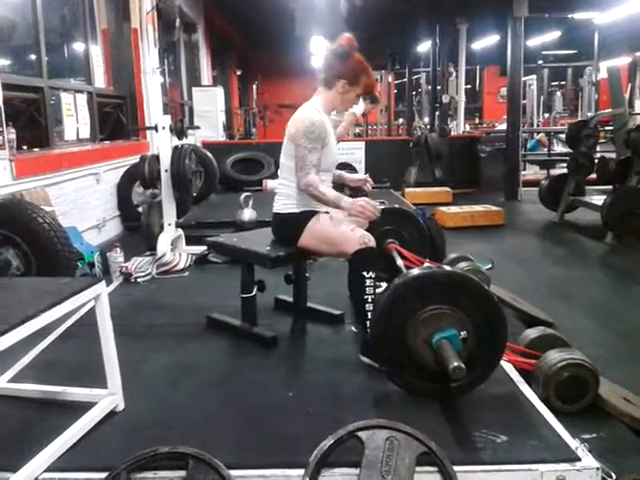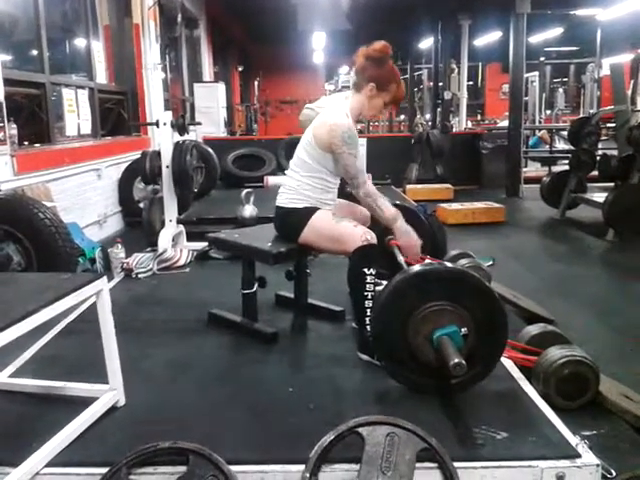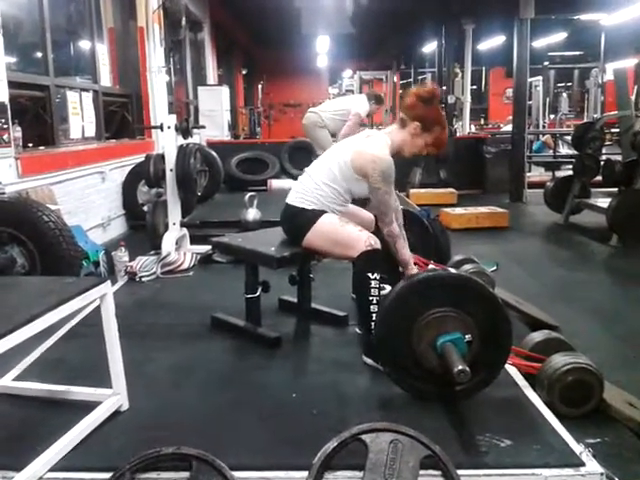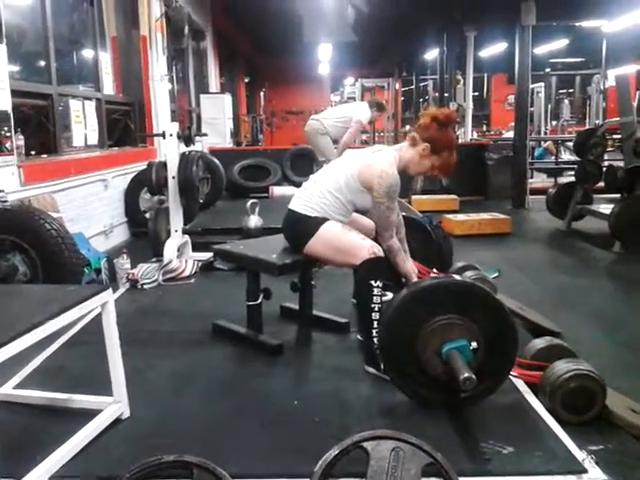
dt=0.4s
person 1, frame 1
left shoulder: (318, 116)
right shoulder: (312, 120)
right elbow: (306, 182)
left wrist: (345, 177)
right wrist: (346, 203)
left hip: (310, 211)
right hip: (293, 217)
left knee: (365, 221)
right knee: (362, 244)
left ankle: (369, 292)
right ankle: (371, 345)
person 1, frame 2
left shoulder: (339, 114)
right shoulder: (340, 124)
left elbow: (355, 177)
right elbow: (359, 185)
left wrist: (390, 216)
right wrist: (398, 225)
left hip: (313, 205)
right hip: (296, 213)
left knee: (374, 220)
right knee: (364, 242)
left ankle: (372, 296)
right ankle: (369, 342)
person 1, frame 3
left shoulder: (377, 139)
right shoulder: (378, 157)
left elbow: (391, 210)
right elbow: (389, 223)
left wrist: (406, 254)
right wrist: (408, 268)
left hip: (316, 206)
right hip: (302, 214)
left knee: (376, 227)
right knee: (370, 247)
left ankle: (376, 308)
right ankle: (375, 347)
person 1, frame 4
left shoulder: (386, 155)
right shoulder: (386, 172)
left elbow: (394, 220)
right elbow: (389, 238)
left wrist: (409, 262)
right wrist: (411, 279)
left hip: (316, 213)
right hip: (303, 221)
left knee: (375, 233)
right knee: (371, 254)
left ankle: (370, 305)
right ankle: (375, 355)
